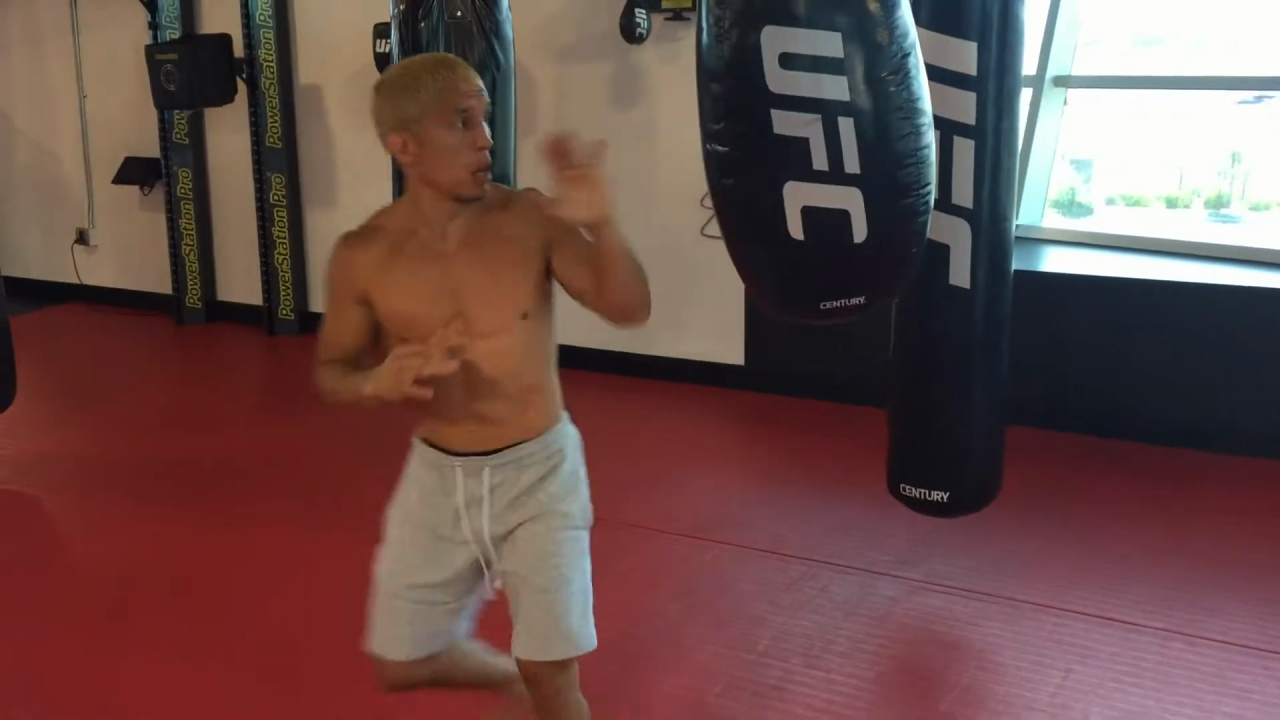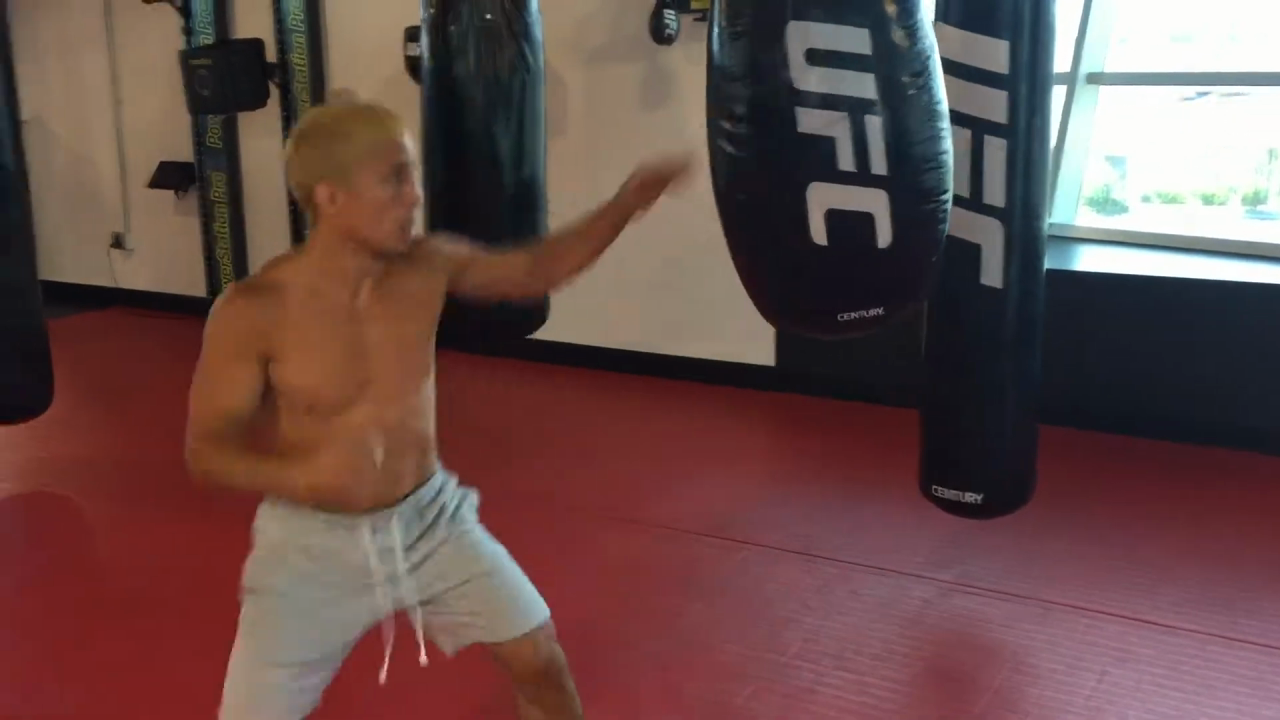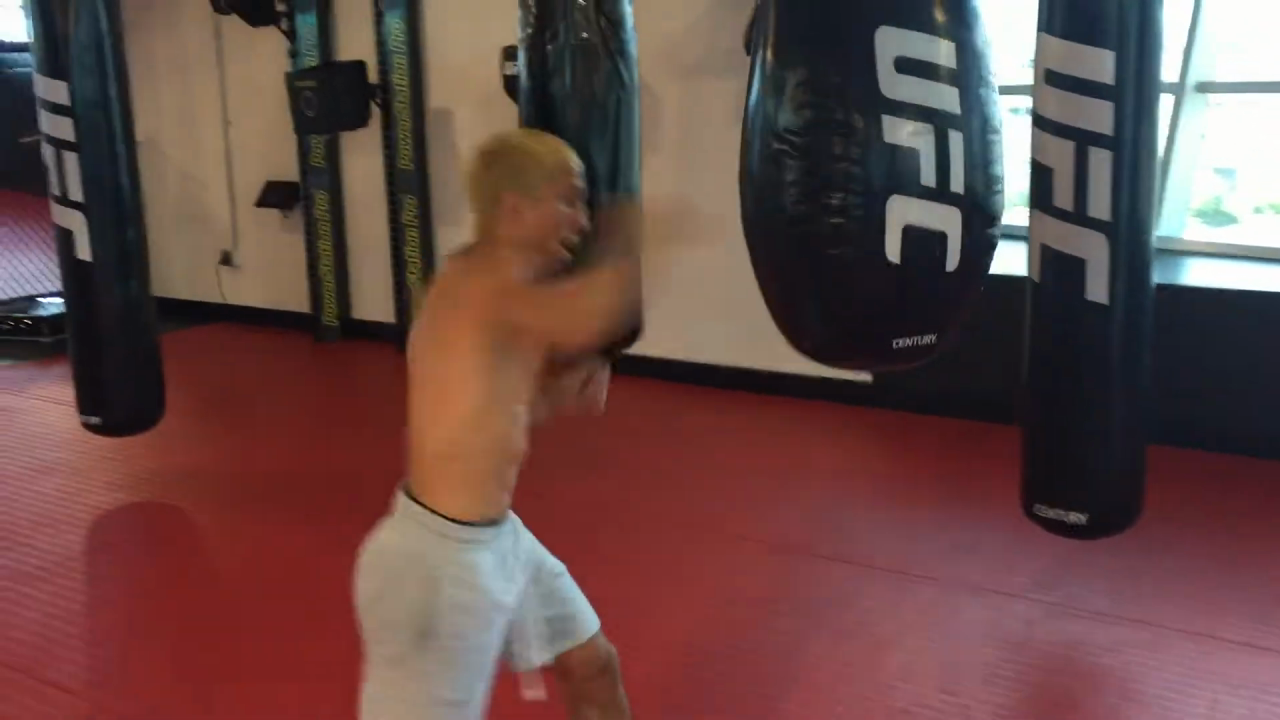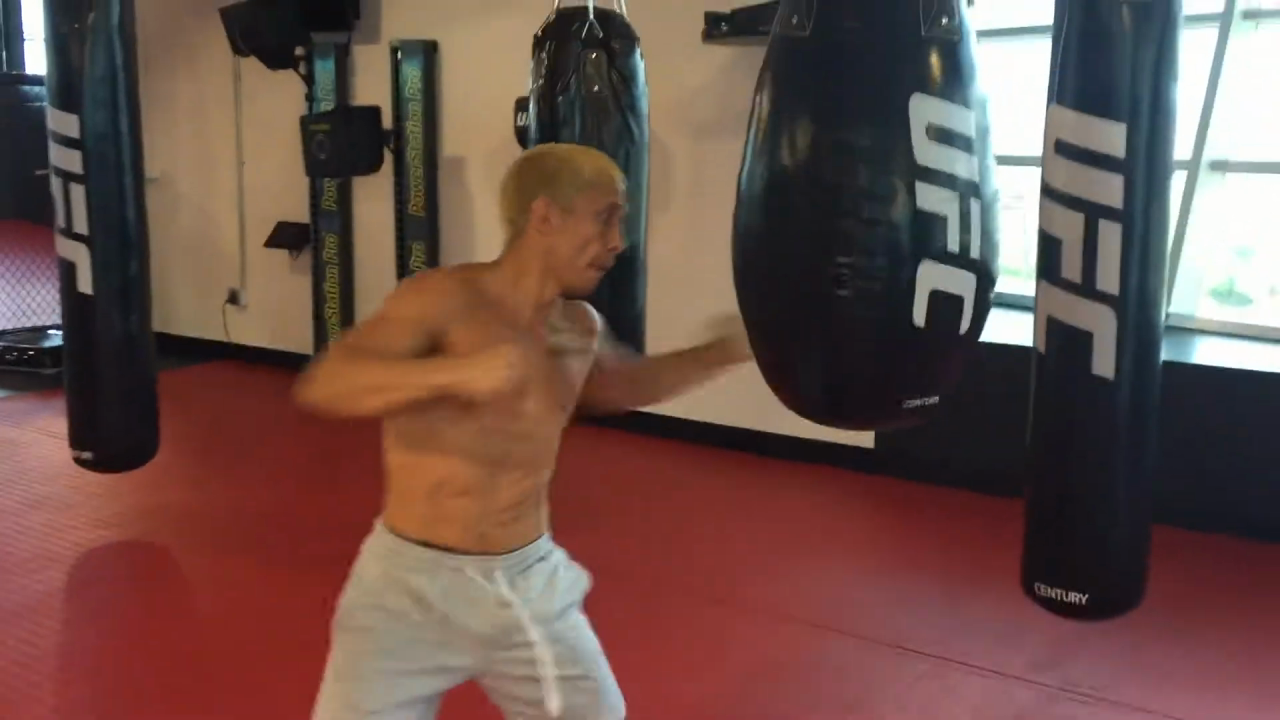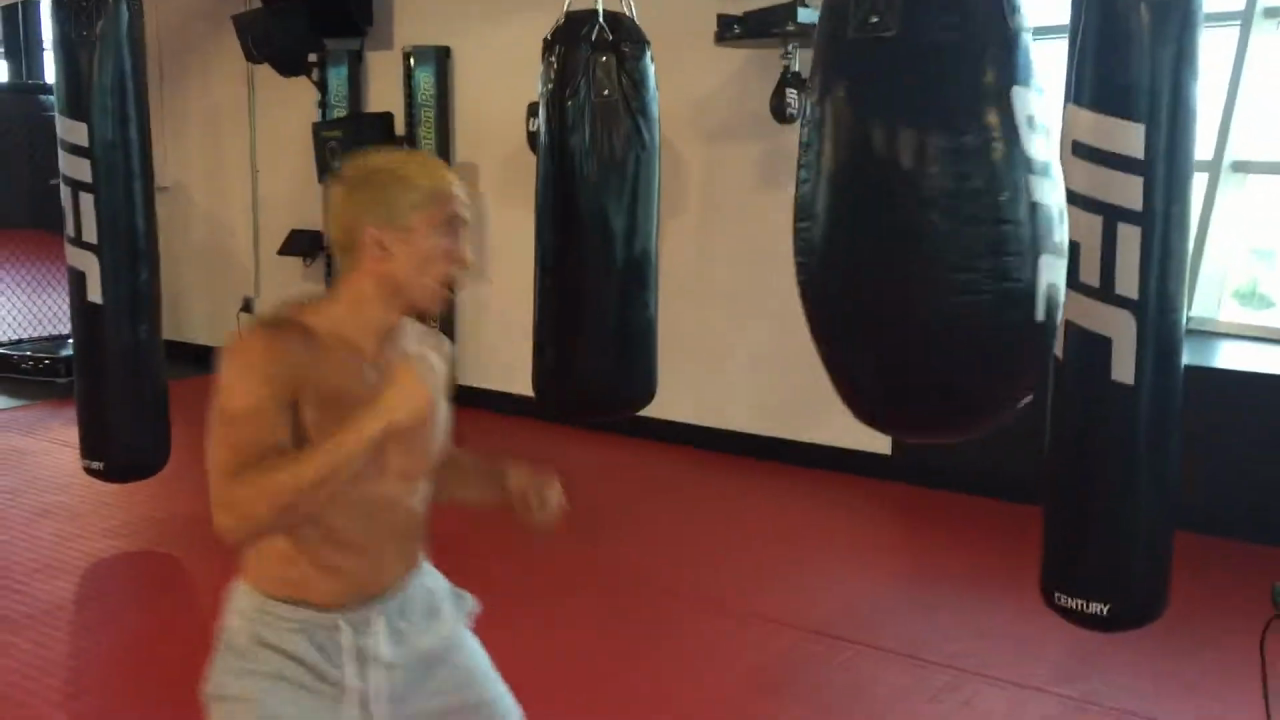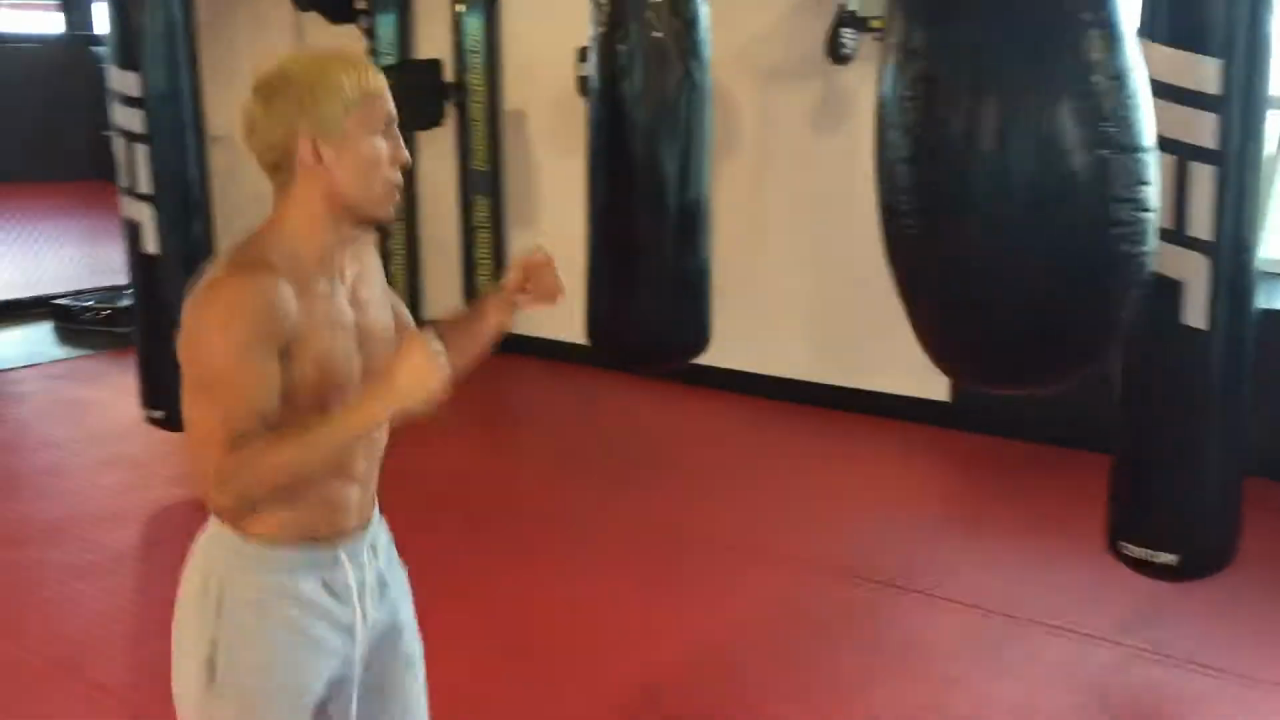
dt=0.3s
person 1, frame 1
left shoulder: (528, 217)
right shoulder: (362, 256)
left elbow: (631, 308)
right elbow: (332, 372)
left wrist: (596, 218)
right wrist: (378, 381)
left hip: (541, 473)
right hip: (435, 481)
right knee: (403, 665)
person 1, frame 2
left shoulder: (426, 265)
right shoulder: (251, 312)
left elbow: (531, 272)
right elbow: (206, 451)
left wrist: (629, 202)
right wrist: (303, 476)
left hip: (428, 517)
right hip: (311, 541)
left knee: (539, 662)
person 1, frame 3
left shoulder: (496, 290)
right shoulder: (484, 272)
right elbow: (568, 326)
left wrist: (562, 394)
right wrist: (620, 244)
left hip: (492, 543)
right hip: (435, 560)
left knee: (596, 665)
person 1, frame 4
left shoulder: (577, 327)
right shoulder: (440, 298)
left elbow: (624, 386)
right elbow: (322, 387)
left wrist: (717, 352)
right wrist: (450, 373)
left hip: (529, 579)
right hip: (415, 587)
person 1, frame 5
left shoulder: (424, 349)
right shoulder: (267, 356)
right elbow: (237, 518)
left wrist: (509, 483)
right wrist: (374, 420)
left hip: (413, 616)
right hip: (283, 642)
person 1, frame 6
left shoulder: (358, 256)
right shoulder: (240, 298)
left elbow: (423, 367)
right elbow: (230, 486)
left wrist: (501, 304)
right wrist: (381, 403)
left hip: (364, 561)
right hip: (264, 585)
